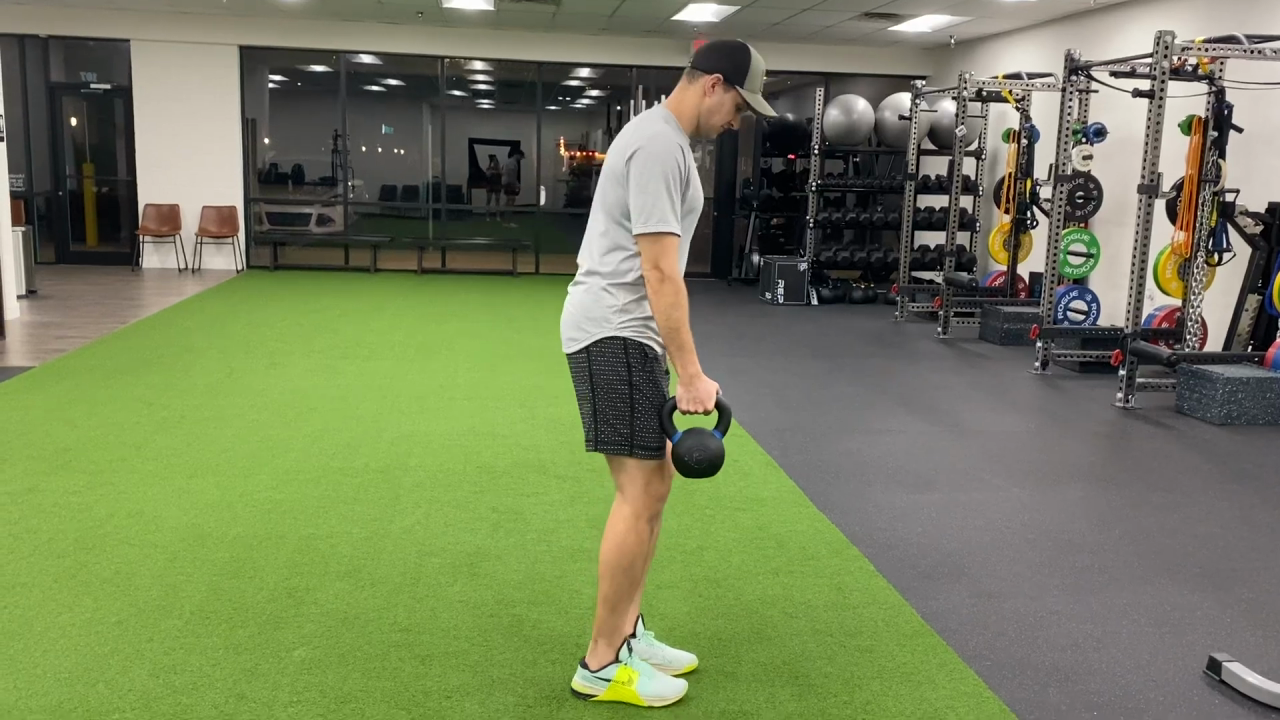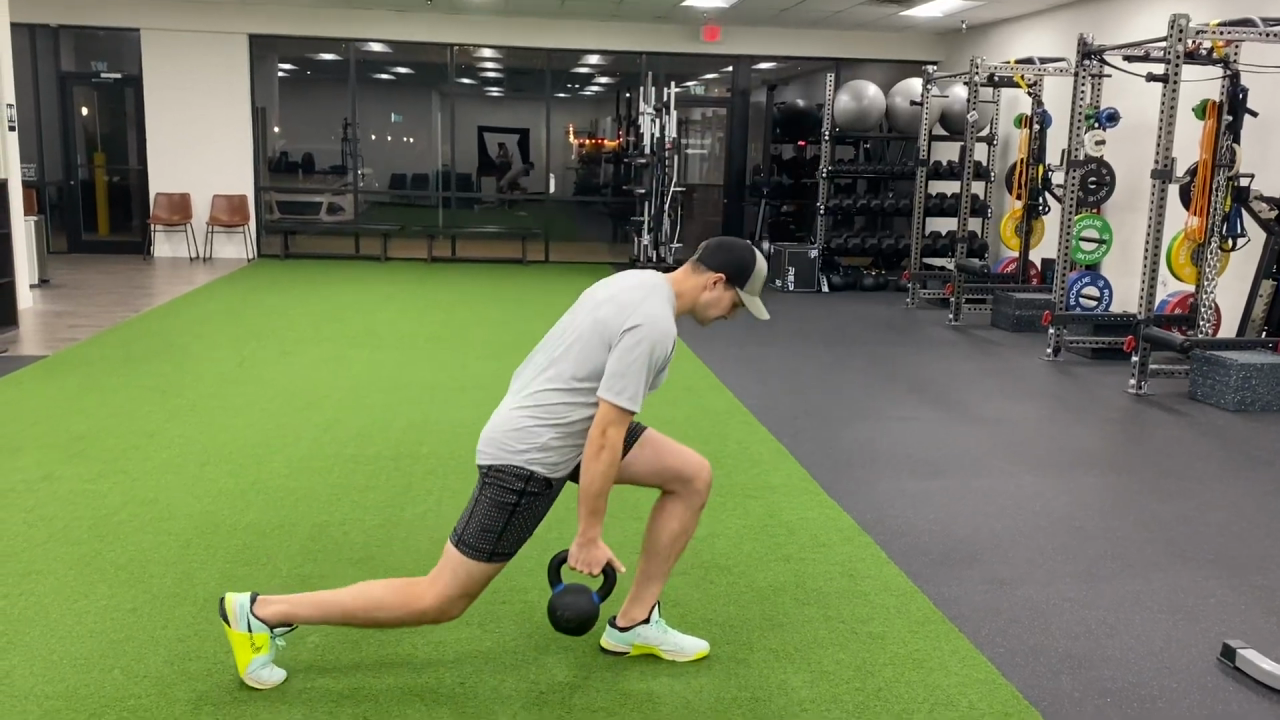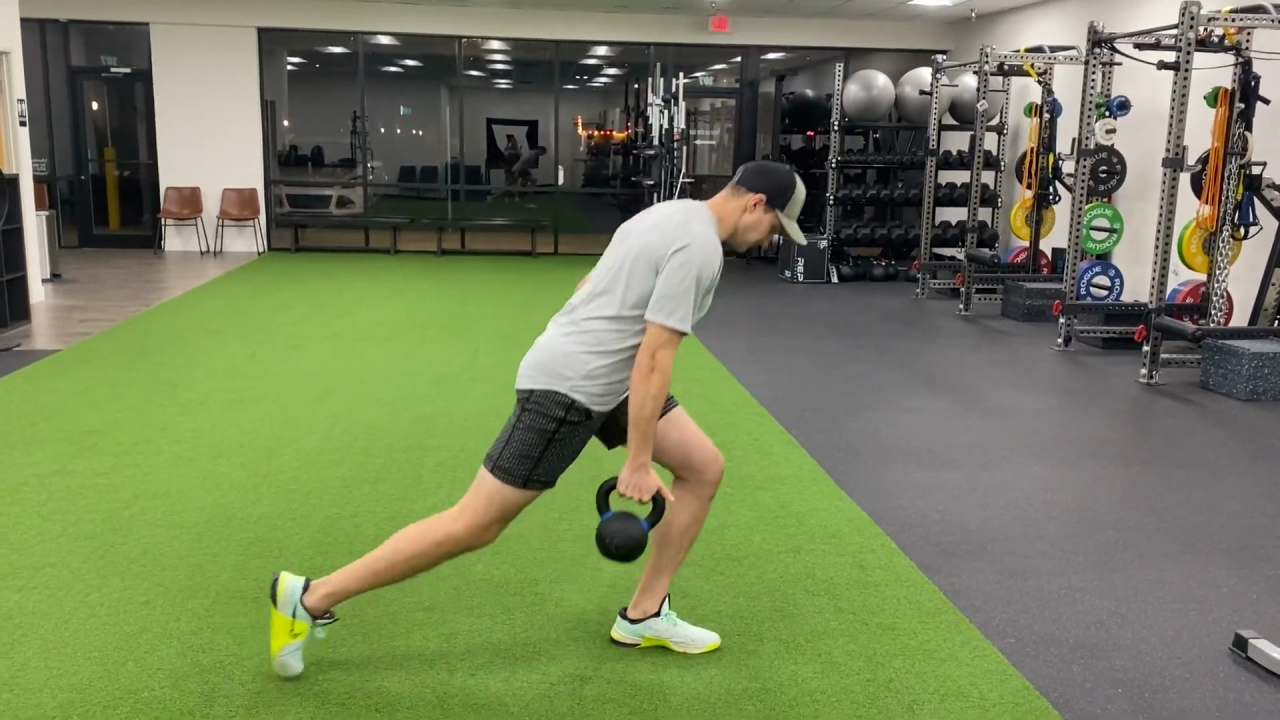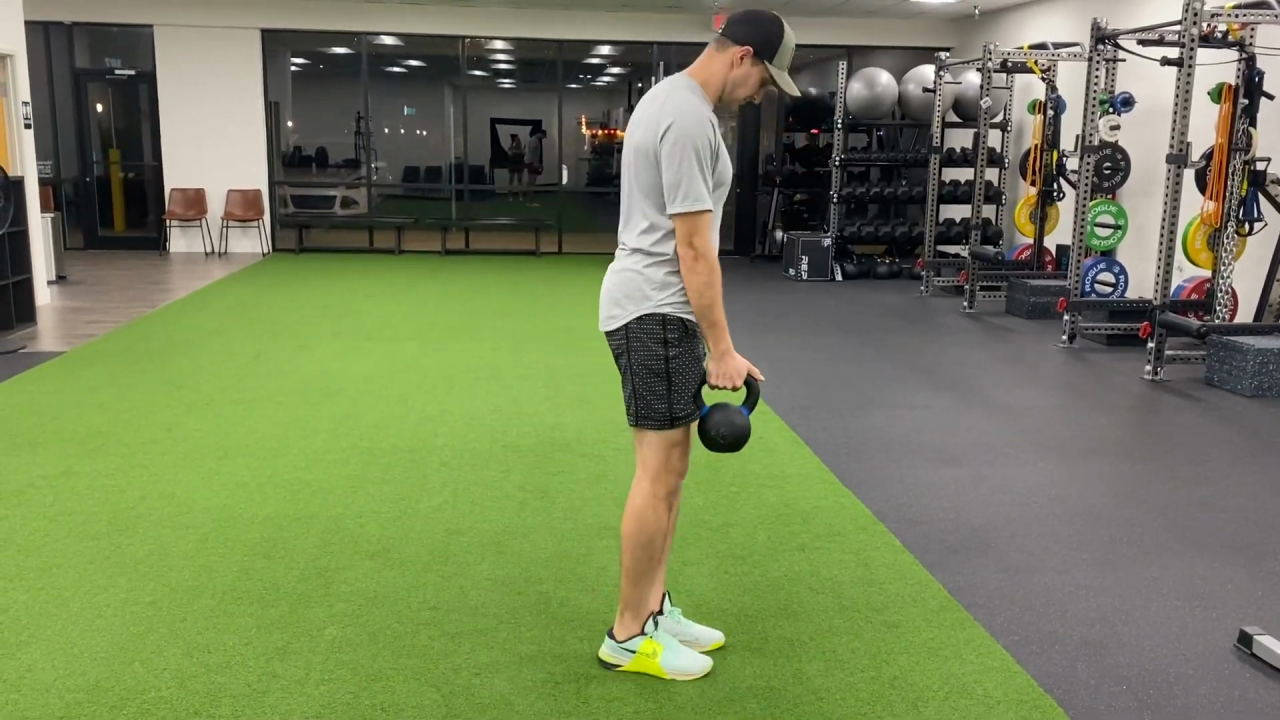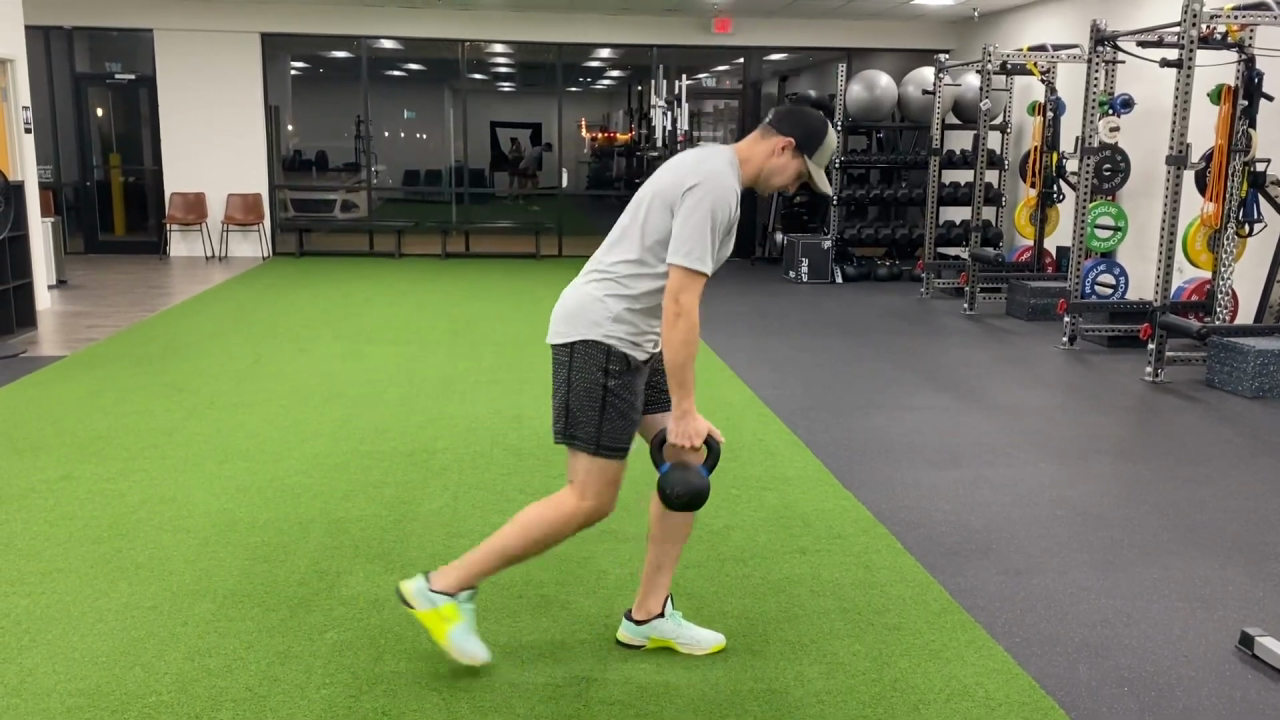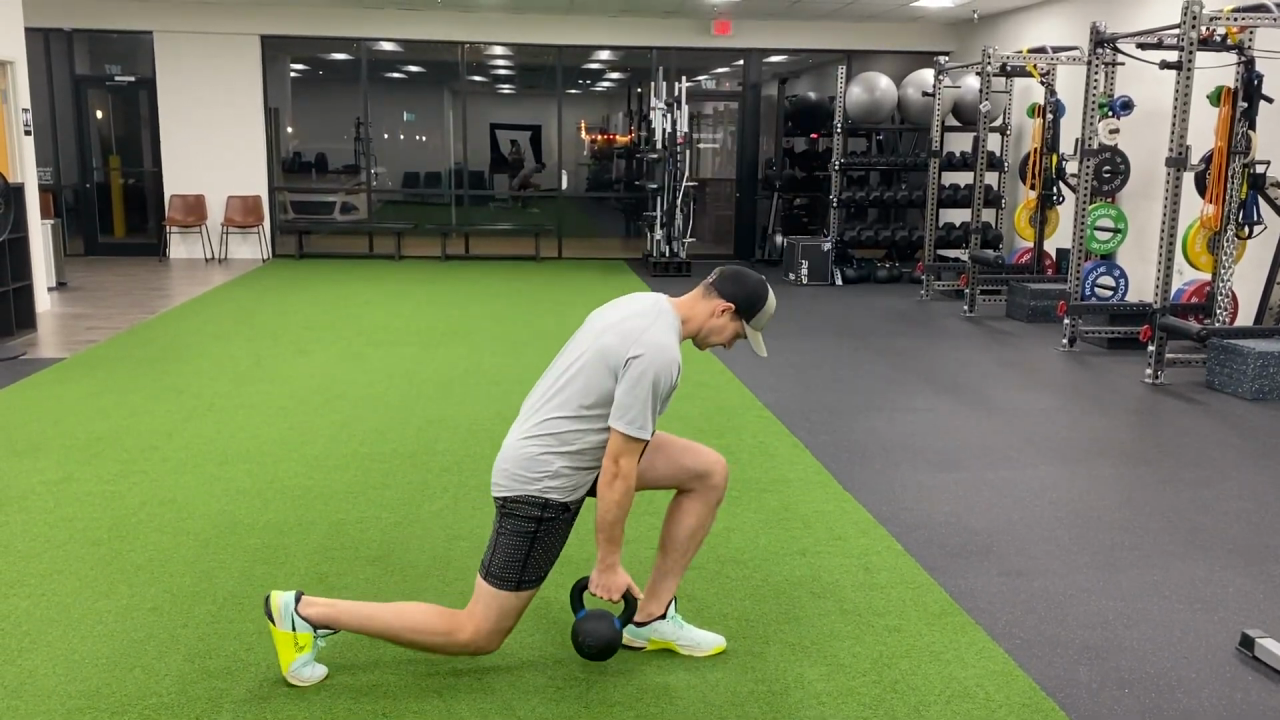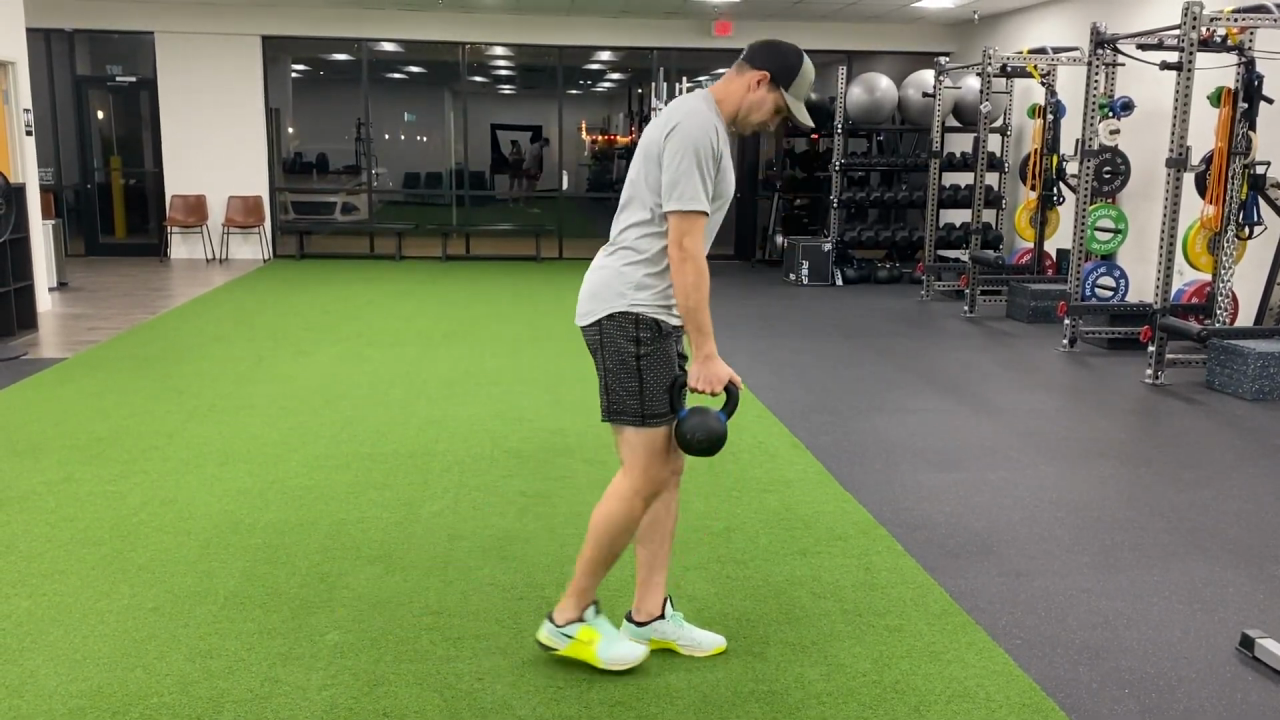
dt=0.7s
person 1, frame 1
left shoulder: (654, 133)
right shoulder: (661, 143)
right elbow: (660, 270)
left wrist: (680, 364)
right wrist: (691, 374)
left hip: (623, 330)
right hip: (616, 334)
left knee: (650, 488)
right knee: (643, 497)
left ankle: (624, 636)
right ankle: (603, 664)
person 1, frame 2
left shoulder: (637, 281)
right shoulder: (653, 328)
right elbow: (606, 437)
right wrist: (590, 536)
left hip: (541, 428)
right hip: (532, 453)
left knee: (693, 477)
right knee: (442, 597)
left ankle: (634, 623)
right ankle: (260, 615)
person 1, frame 3
left shoulder: (674, 215)
right shoulder: (700, 247)
right elbow: (654, 360)
right wrist: (638, 464)
left hip: (599, 375)
right hip: (569, 383)
left knee: (705, 468)
right knee: (475, 523)
left ankle: (644, 615)
right ankle: (309, 600)
person 1, frame 4
left shoulder: (667, 99)
right shoulder: (689, 119)
right elbow: (694, 248)
right wrist: (723, 349)
left hip: (651, 304)
right hip: (657, 312)
left knee: (669, 468)
right knee: (659, 475)
left ankle: (652, 612)
right ankle: (628, 636)
person 1, frame 5
left shoulder: (708, 168)
right shoulder: (717, 186)
right elbow: (680, 306)
right wrist: (685, 411)
left hip: (632, 336)
right hip: (601, 335)
left knee: (692, 463)
right knee: (590, 499)
left ankle: (649, 615)
right ankle: (443, 588)
person 1, frame 6
left shoulder: (645, 304)
right shoulder: (658, 353)
right elbow: (617, 470)
right wrist: (608, 566)
left hip: (556, 450)
right hip: (544, 478)
left knee: (710, 472)
right knee: (476, 635)
left ankle: (651, 618)
right ankle: (301, 613)
person 1, frame 7
left shoulder: (700, 122)
right shoulder: (697, 127)
right elbow: (685, 250)
left wrist: (698, 339)
right wrist: (706, 354)
left hip: (649, 308)
right hip: (630, 310)
left knee: (662, 469)
right knee: (646, 477)
left ankle: (648, 615)
right ankle: (568, 616)
